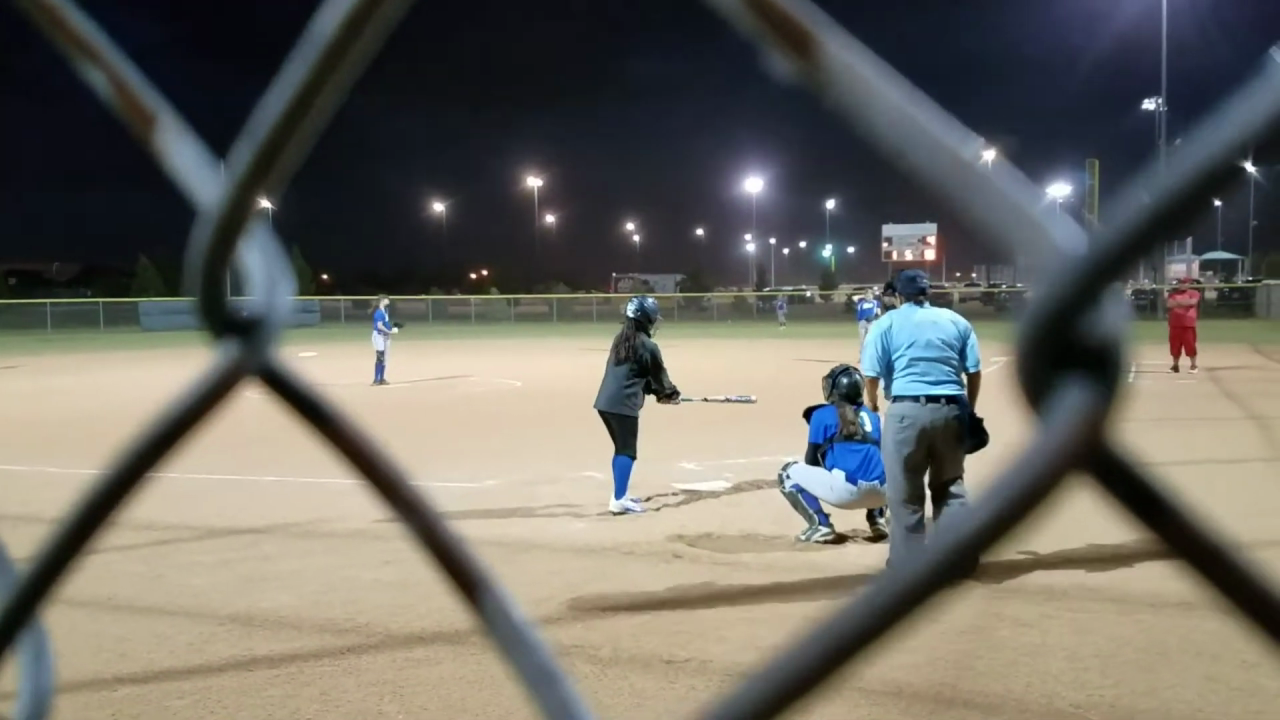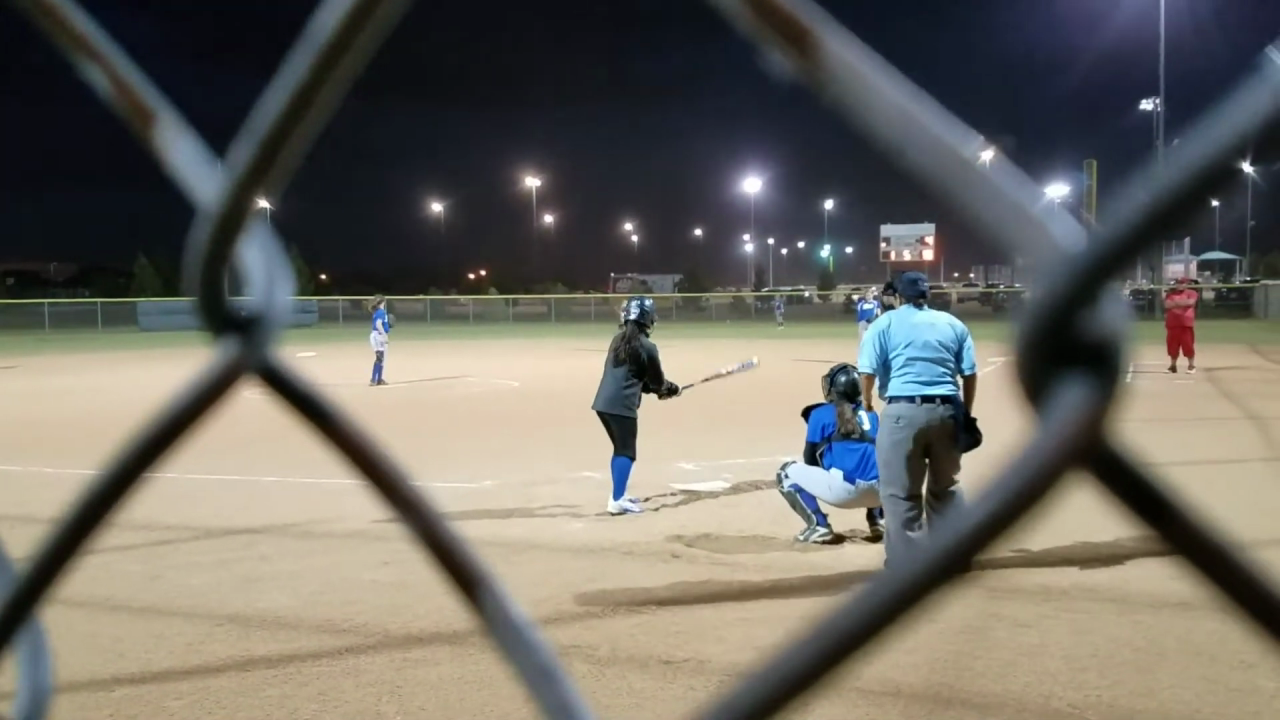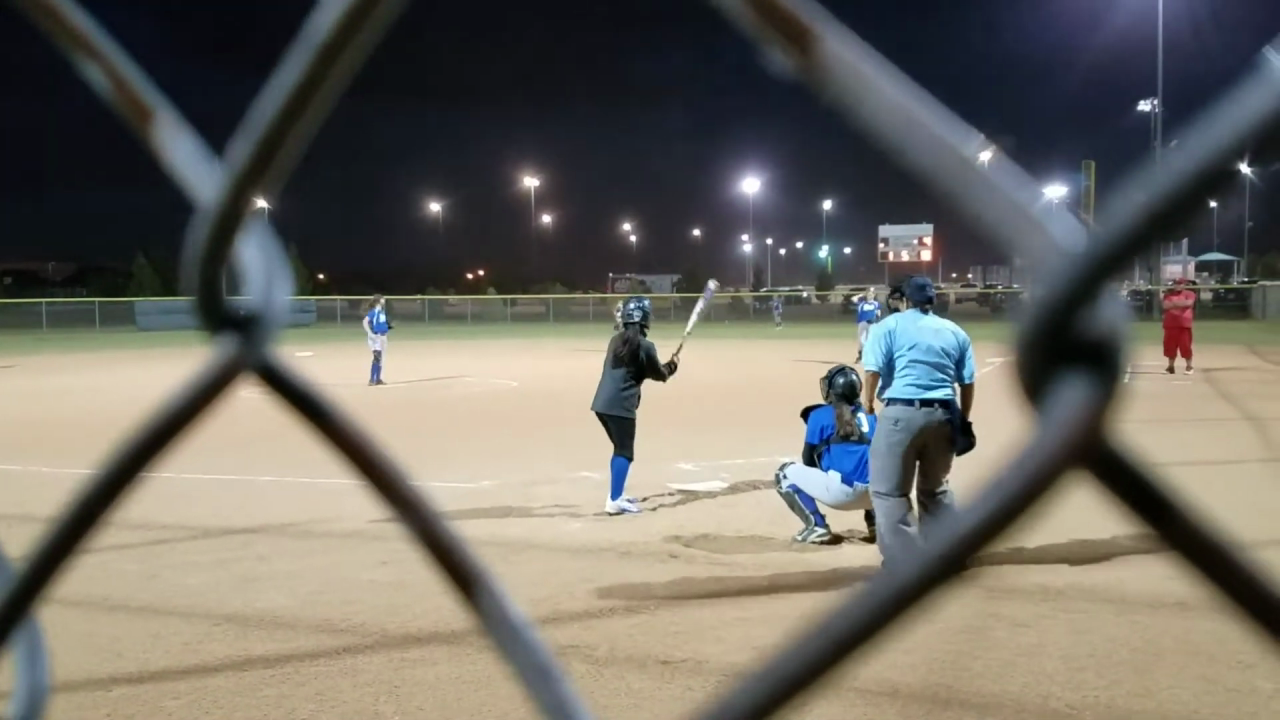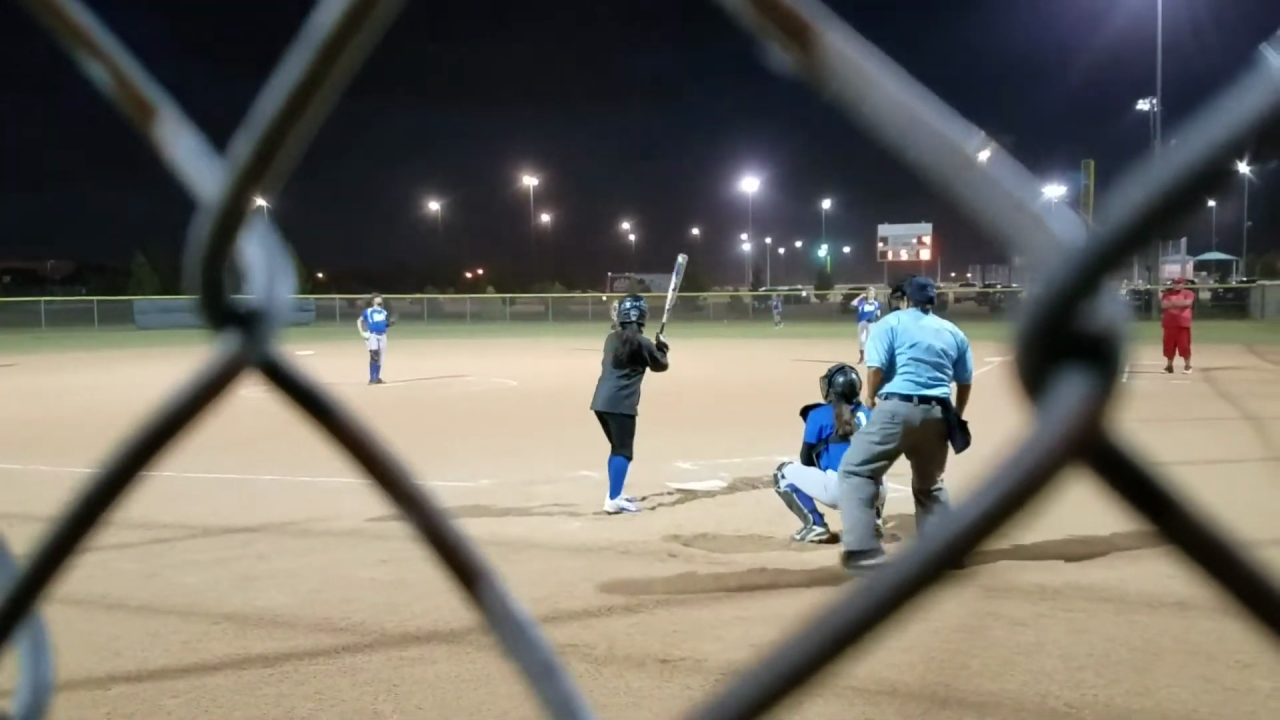
dt=0.2s
person 1, frame 1
left shoulder: (887, 323)
right shoulder: (956, 321)
left elbow: (872, 374)
right elbow: (974, 371)
left wrist: (871, 400)
right wrist: (969, 410)
left hip: (907, 412)
right hip: (950, 411)
left knee: (905, 493)
right knee: (949, 484)
person 1, frame 2
left shoulder: (885, 323)
right shoulder: (953, 324)
left elbow: (868, 371)
right elbow: (970, 374)
left wrist: (867, 399)
right wrist: (966, 412)
left hip: (903, 411)
right hip: (946, 410)
left knee: (900, 491)
right knee: (944, 486)
person 1, frame 3
left shoulder: (890, 325)
right shoulder: (955, 331)
left elbow: (873, 370)
right elbow: (968, 382)
left wrist: (868, 401)
right wrist: (963, 420)
left hip: (901, 413)
right hip: (943, 415)
left knee: (888, 490)
right knee: (935, 488)
left ankle: (903, 562)
person 1, frame 4
left shoulder: (891, 323)
right shoulder: (954, 333)
left elbow: (875, 367)
right elbow: (965, 383)
left wrist: (870, 397)
right wrist: (955, 416)
left hip: (897, 409)
right hip: (938, 413)
left knee: (855, 470)
right knee: (930, 484)
left ankle: (863, 547)
person 2, frame 1
left shoulder: (621, 339)
right shoulder: (648, 346)
right elbow: (658, 375)
left wrist: (656, 392)
right wrist: (670, 393)
left hip: (605, 401)
right hip: (623, 404)
left knee: (621, 448)
right knee: (627, 452)
left ankle: (620, 495)
right ankle: (619, 500)
person 2, frame 2
left shoulder: (618, 340)
right shoulder: (646, 347)
right elbow: (656, 378)
left wrist: (657, 389)
right wrist: (670, 389)
left hip: (604, 402)
right hip: (621, 405)
left knee: (620, 450)
right knee: (626, 453)
left ankle: (618, 495)
right ankle: (617, 501)
person 2, frame 3
left shoulder: (616, 340)
right shoulder: (644, 346)
right elbow: (657, 374)
left wrist: (665, 368)
right wrist: (671, 367)
left hip: (602, 402)
right hip: (620, 405)
left knee: (620, 449)
right knee: (624, 453)
left ankle: (616, 495)
right ankle: (615, 501)
person 2, frame 4
left shoulder: (611, 338)
right shoulder: (643, 343)
right elbow: (660, 365)
right wrist: (662, 348)
left hip: (601, 401)
right hip: (621, 404)
left knee: (617, 448)
right knee: (623, 451)
left ankle: (615, 494)
right ankle: (614, 500)
person 3, frame 1
left shoulder: (822, 414)
right shoulder: (871, 415)
left elbow: (811, 460)
left hip: (846, 490)
right hip: (879, 492)
left knee: (788, 473)
left ankle: (821, 526)
right ankle: (877, 521)
person 3, frame 2
left shoulder: (821, 413)
right shoulder: (869, 414)
left elbow: (809, 458)
left hip: (844, 489)
right hip: (877, 491)
left knee: (786, 472)
left ankle: (819, 526)
right ankle: (876, 522)
person 3, frame 3
left shoulder: (820, 414)
right shoulder: (868, 415)
left elbow: (808, 459)
left hip: (842, 491)
left knee: (785, 473)
left ankle: (817, 527)
right ankle: (874, 522)
person 3, frame 4
left shoulder: (819, 413)
right shoulder: (868, 414)
left elbow: (806, 459)
left hip: (839, 490)
left knee: (783, 472)
left ankle: (816, 526)
